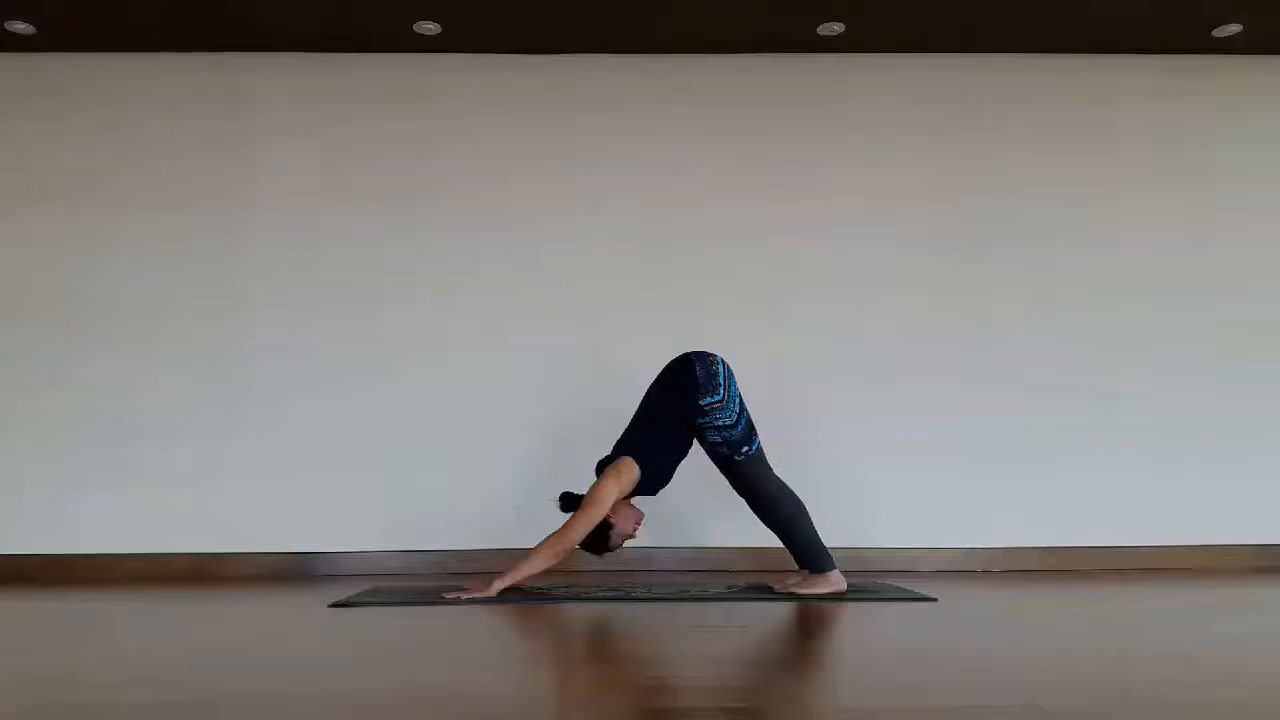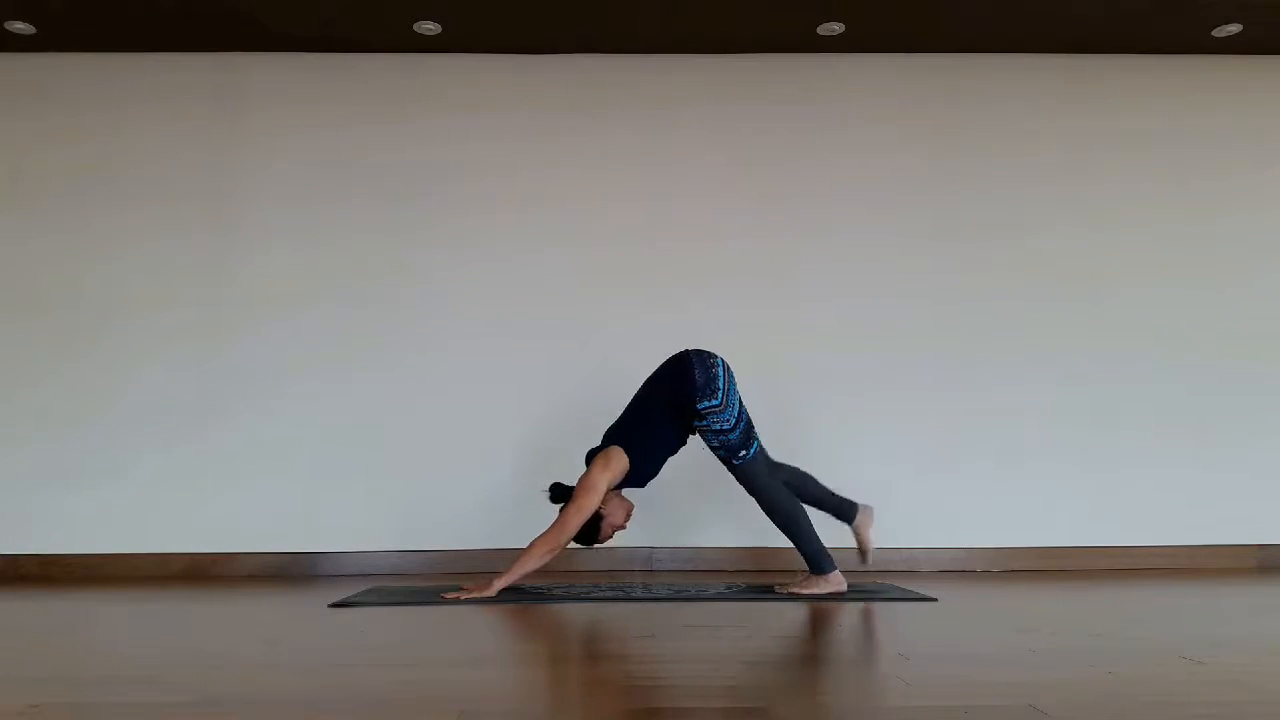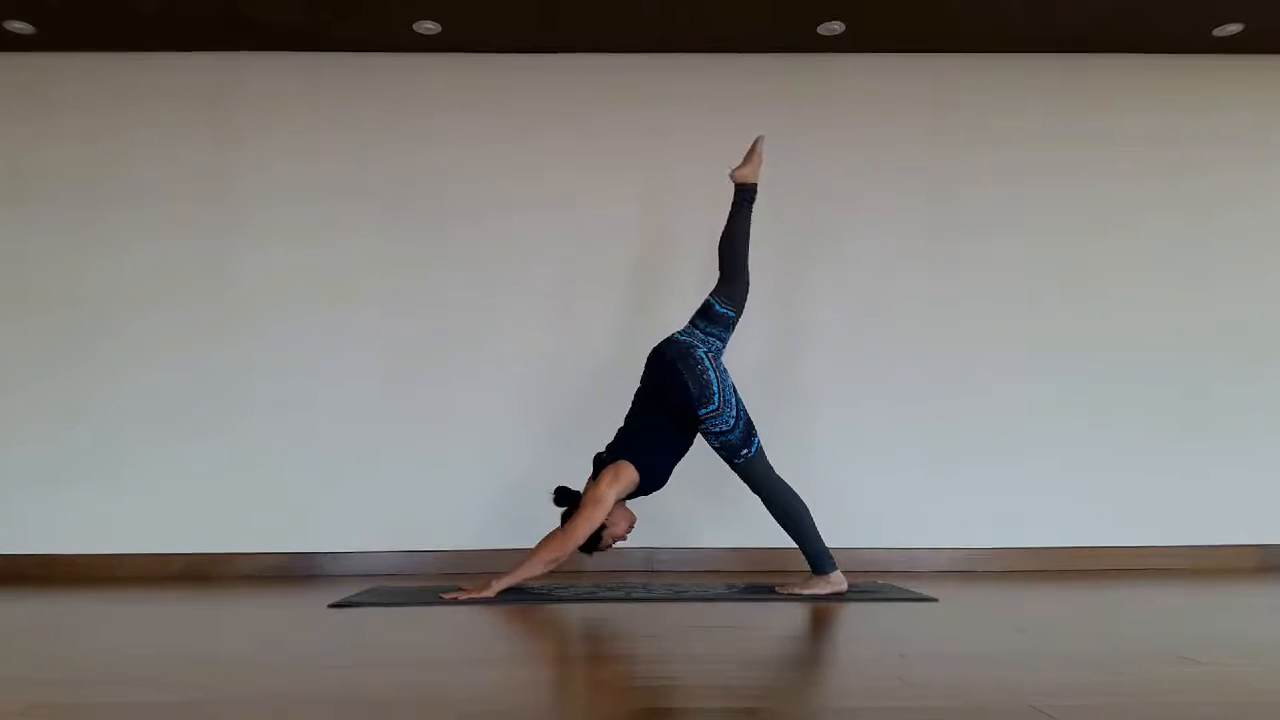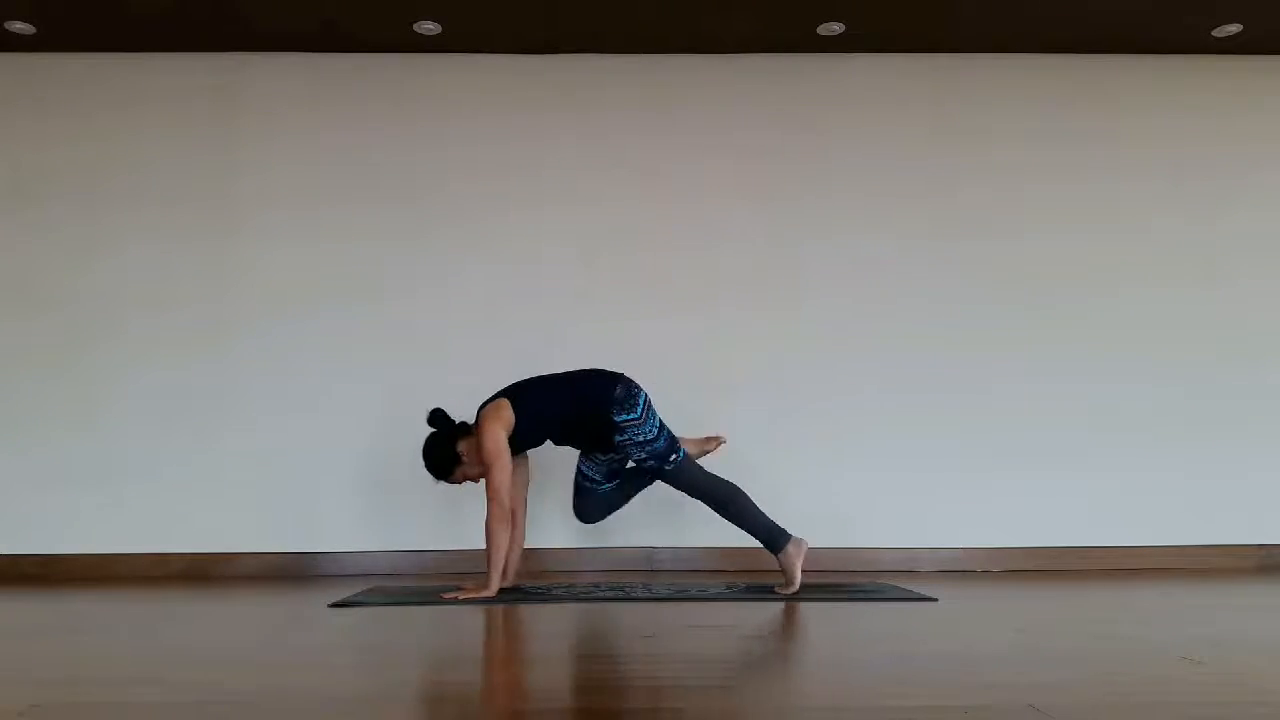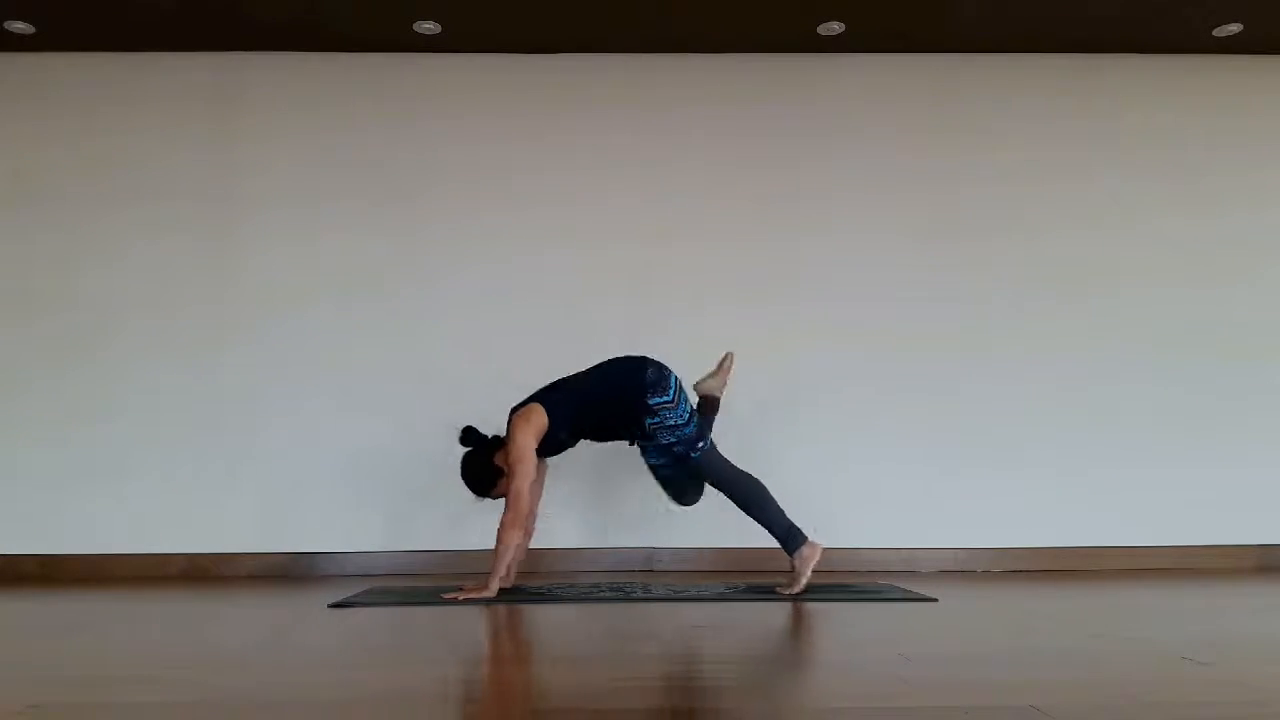
dt=0.4s
person 1, frame 1
left shoulder: (615, 482)
right shoulder: (615, 483)
left elbow: (559, 546)
right elbow: (560, 545)
right wrist: (502, 581)
left hip: (703, 383)
right hip: (697, 389)
left knee: (759, 483)
right knee: (752, 486)
left ankle: (827, 572)
right ankle: (811, 567)
person 1, frame 2
left shoulder: (602, 474)
right shoulder: (607, 472)
left elbow: (554, 540)
right elbow: (555, 540)
left wrist: (495, 585)
right wrist: (502, 580)
left hip: (701, 384)
right hip: (697, 380)
left knee: (759, 480)
right knee: (762, 474)
left ankle: (826, 573)
right ankle: (852, 513)
person 1, frame 3
left shoulder: (608, 486)
right shoulder: (605, 487)
left elbow: (559, 547)
right elbow: (561, 544)
left hip: (692, 375)
right hip: (679, 361)
left knee: (761, 479)
right knee: (732, 287)
left ankle: (827, 573)
right ankle: (744, 187)
person 1, frame 4
left shoulder: (493, 425)
right shoulder: (505, 440)
left elbow: (501, 510)
right elbow: (516, 508)
left wrist: (493, 584)
right wrist: (508, 573)
left hip: (618, 407)
right hip: (601, 421)
left knee: (696, 482)
right knee: (589, 510)
left ankle: (785, 545)
right ankle: (677, 452)
person 1, frame 5
left shoulder: (522, 432)
right shoulder: (528, 437)
left elbow: (516, 515)
right elbow: (526, 512)
left wrist: (492, 583)
right wrist: (509, 573)
left hip: (649, 390)
right hip: (632, 406)
left knee: (718, 471)
right knee: (687, 491)
left ankle: (799, 547)
right ankle: (707, 397)
